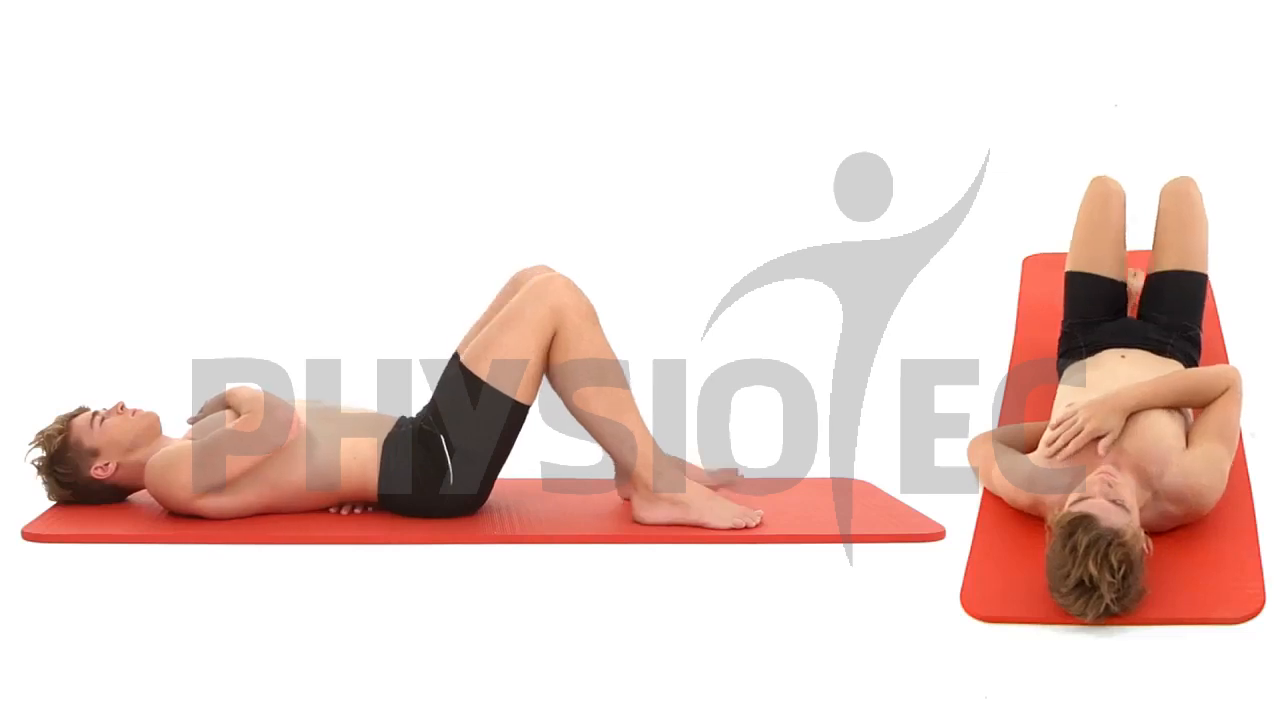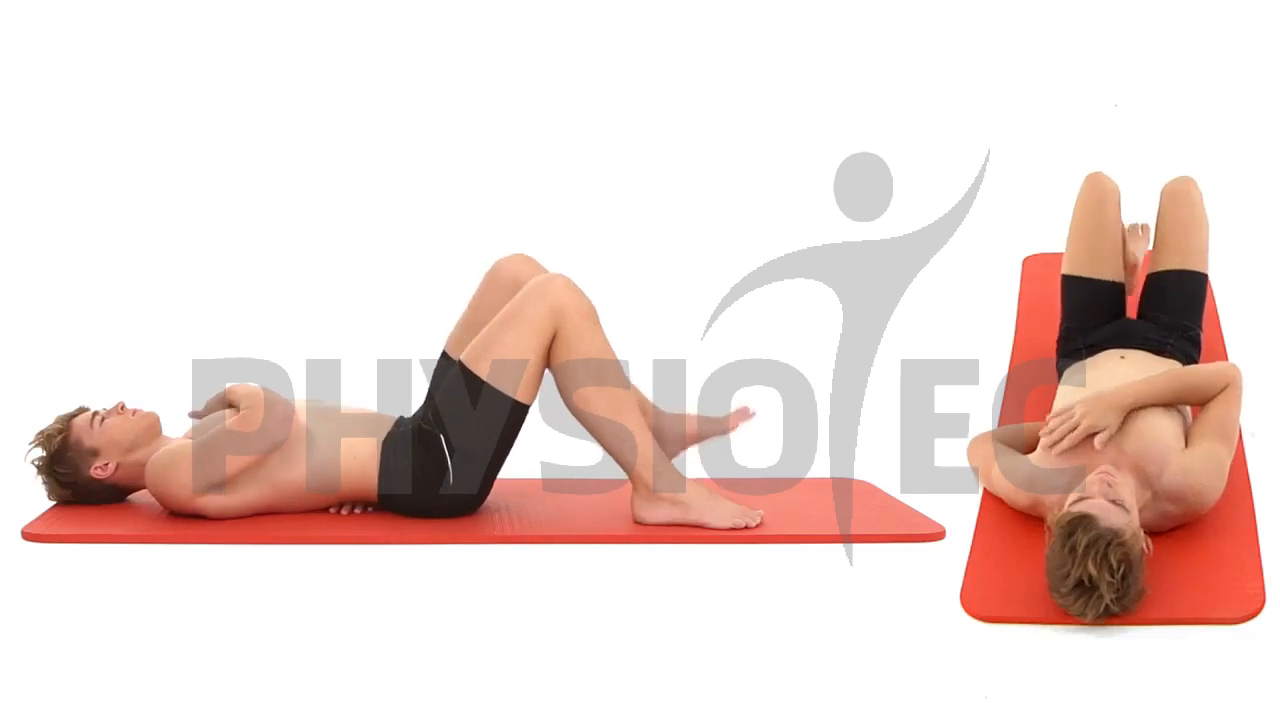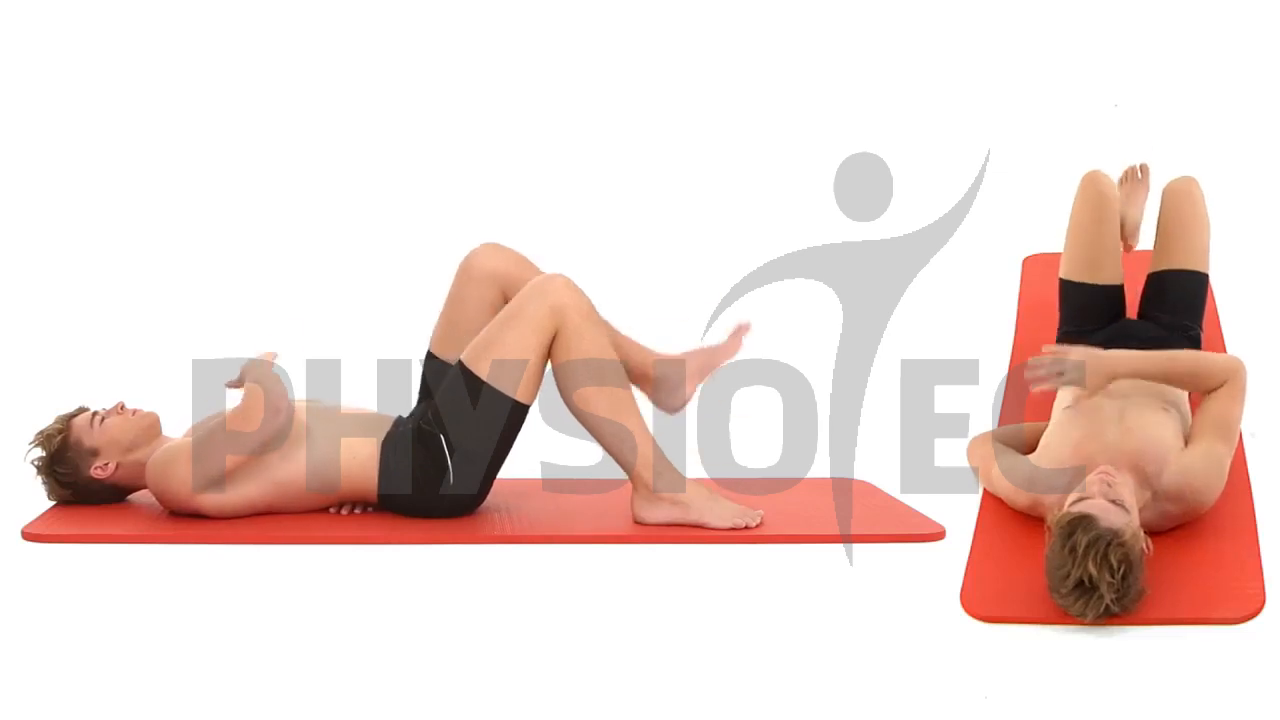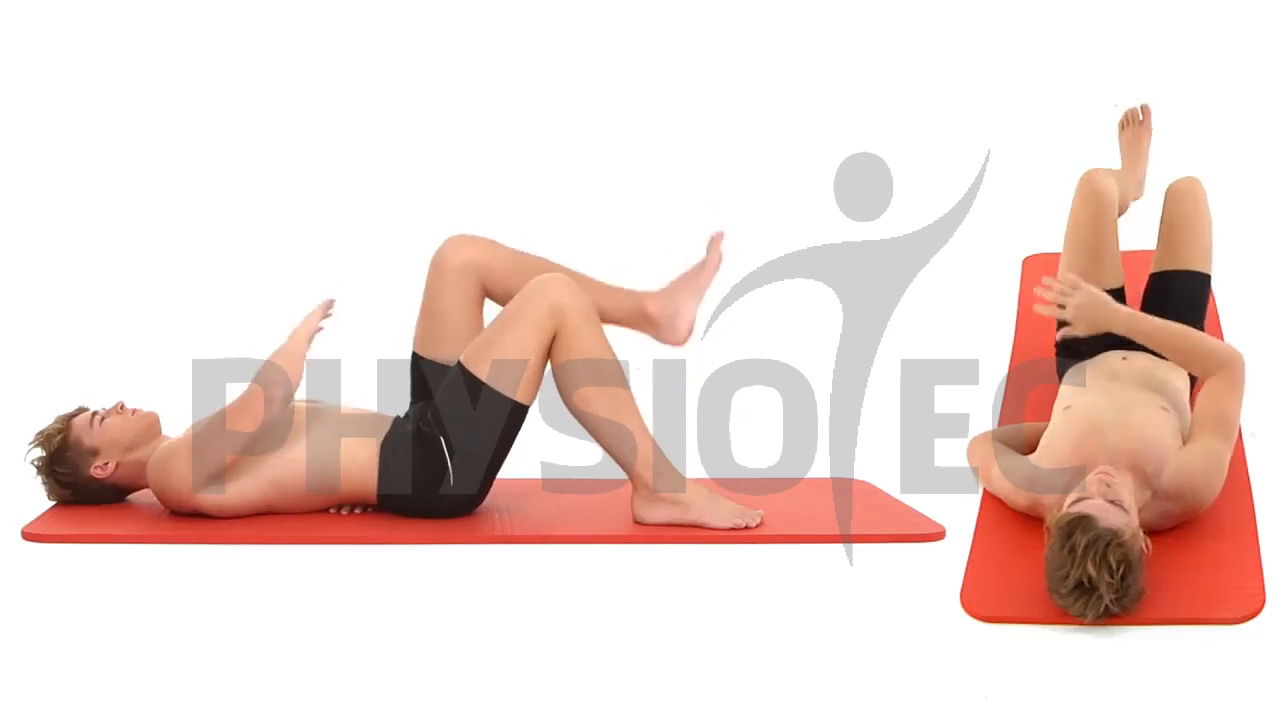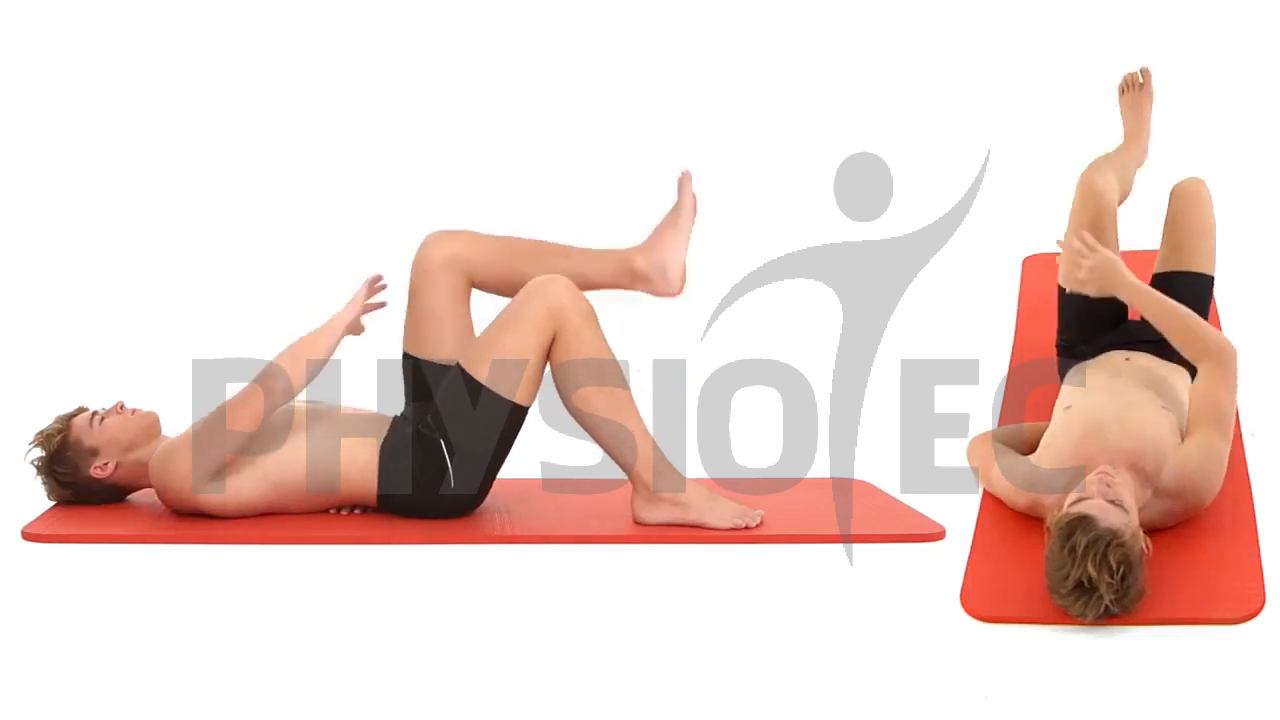
dt=0.2s
person 1, frame 1
left shoulder: (199, 448)
right shoulder: (175, 472)
right elbow: (282, 426)
right wrist: (237, 396)
left hip: (421, 440)
right hip: (435, 469)
left knee: (537, 282)
right knee: (557, 300)
left ankle: (642, 466)
right ankle: (661, 490)
person 1, frame 2
left shoulder: (198, 451)
right shoulder: (175, 472)
right elbow: (281, 423)
right wrist: (238, 392)
left hip: (420, 439)
right hip: (434, 468)
left knee: (517, 272)
right knee: (556, 298)
left ankle: (653, 427)
right ankle: (660, 488)
person 1, frame 3
left shoulder: (199, 448)
right shoulder: (174, 471)
right elbow: (275, 415)
right wrist: (258, 367)
left hip: (420, 438)
right hip: (435, 467)
left knee: (491, 263)
right knee: (555, 297)
left ankle: (658, 374)
right ankle: (661, 489)
person 1, frame 4
left shoulder: (199, 451)
right shoulder: (175, 471)
right elbow: (266, 406)
right wrist: (300, 333)
left hip: (418, 435)
right hip: (435, 468)
left knee: (462, 254)
right knee: (554, 300)
left ankle: (655, 310)
right ankle: (661, 491)
person 1, frame 5
left shoulder: (198, 452)
right shoulder: (178, 471)
right elbow: (269, 396)
right wrist: (341, 322)
left hip: (419, 435)
right hip: (434, 469)
left knee: (443, 252)
right knee: (553, 298)
left ankle: (641, 266)
right ankle: (661, 492)
person 2, frame 1
left shoulder: (1035, 493)
right shoulder: (1188, 495)
left elbow: (980, 445)
right elbow: (1228, 380)
left wrist: (1059, 424)
right wrist: (1124, 403)
left hip: (1088, 349)
right hip: (1167, 350)
left knee: (1105, 189)
right knee: (1181, 189)
left ankle: (1125, 293)
right ankle: (1133, 293)
person 2, frame 2
left shoulder: (1035, 493)
right shoulder: (1187, 495)
left elbow: (979, 445)
right elbow: (1228, 377)
left wrist: (1054, 427)
right wrist: (1121, 401)
left hip: (1087, 352)
right hip: (1165, 351)
left knee: (1100, 186)
right knee: (1181, 188)
left ankle: (1127, 266)
right ankle: (1133, 266)
person 2, frame 3
left shoulder: (1035, 495)
right shoulder: (1187, 495)
left elbow: (979, 445)
right elbow: (1233, 371)
left wrist: (1057, 426)
right wrist: (1118, 369)
left hip: (1090, 345)
right hip: (1166, 346)
left knee: (1096, 185)
right knee: (1181, 189)
left ankle: (1125, 229)
right ankle: (1127, 229)
person 2, frame 4
left shoulder: (1033, 495)
right shoulder: (1187, 494)
left elbow: (979, 444)
right elbow: (1229, 364)
left wrist: (1055, 427)
right wrist: (1117, 318)
left hip: (1085, 362)
right hip: (1164, 365)
left knee: (1097, 185)
right knee: (1185, 189)
left ankle: (1130, 180)
person 2, frame 5
left shoulder: (1032, 495)
right shoulder: (1186, 493)
left elbow: (979, 445)
right elbow: (1221, 356)
left wrist: (1055, 426)
right wrist: (1126, 284)
left hip: (1087, 359)
right hip: (1166, 362)
left knee: (1095, 185)
right knee: (1189, 191)
left ankle: (1135, 143)
